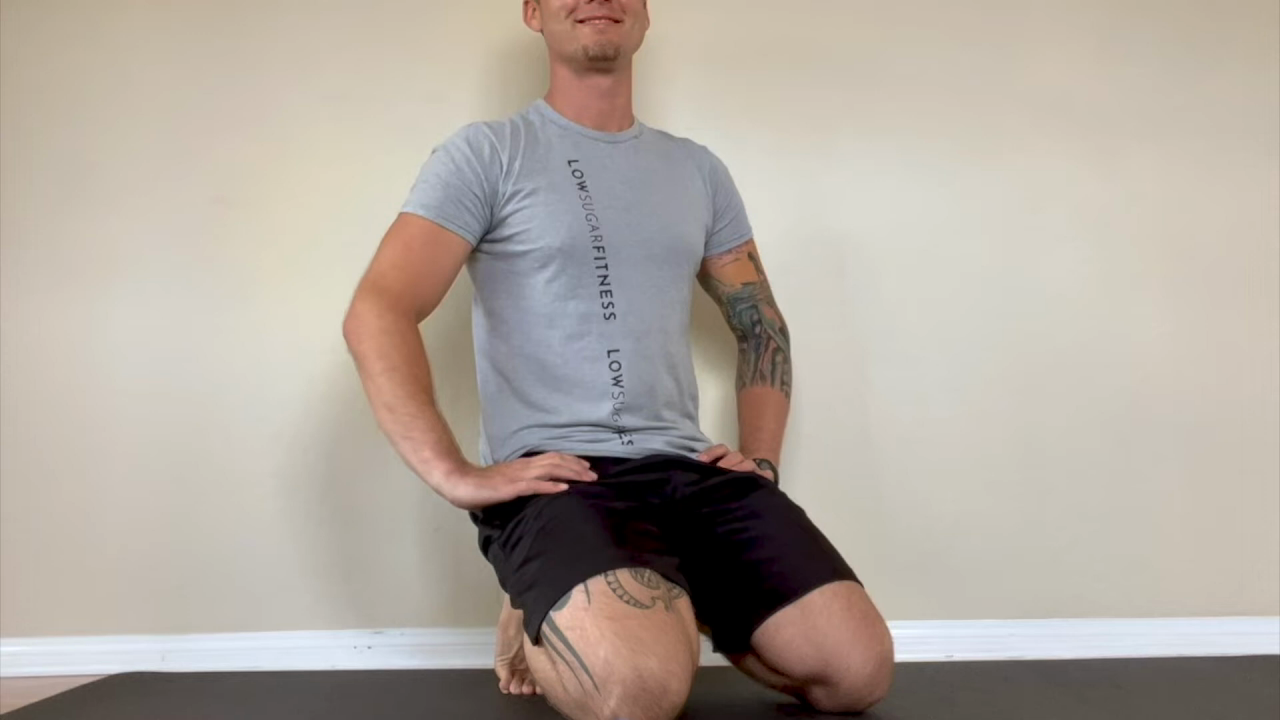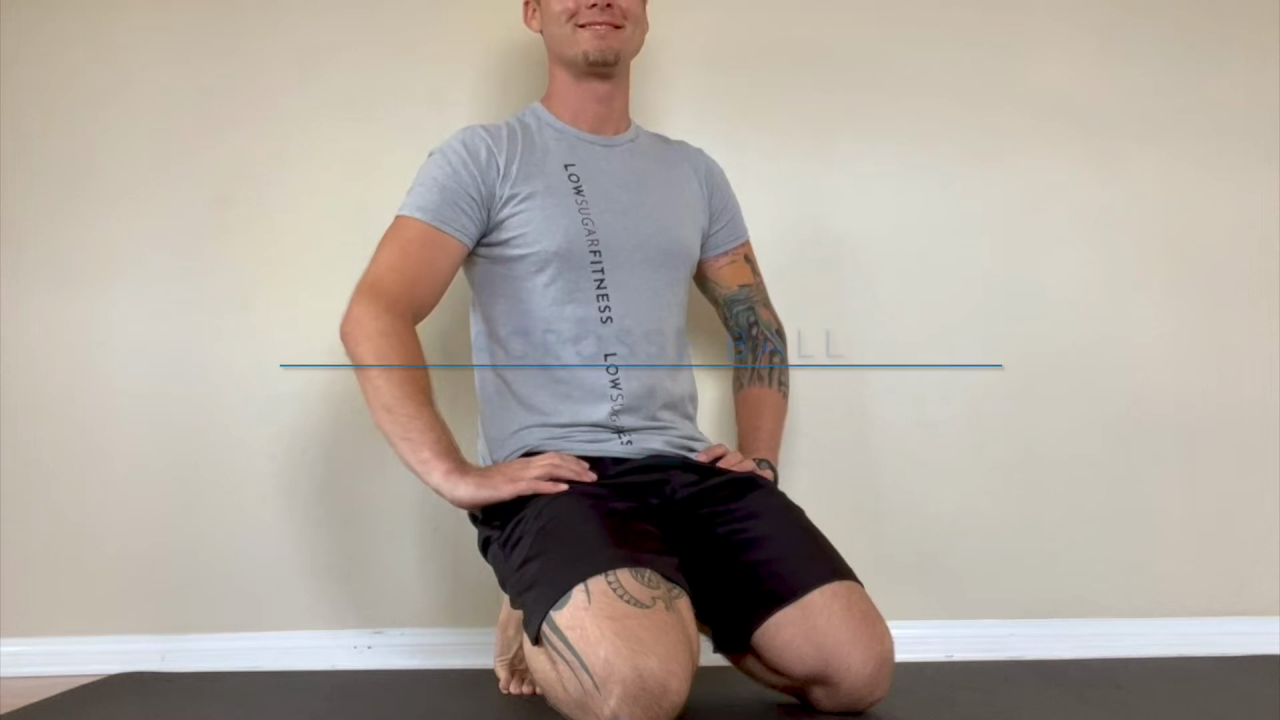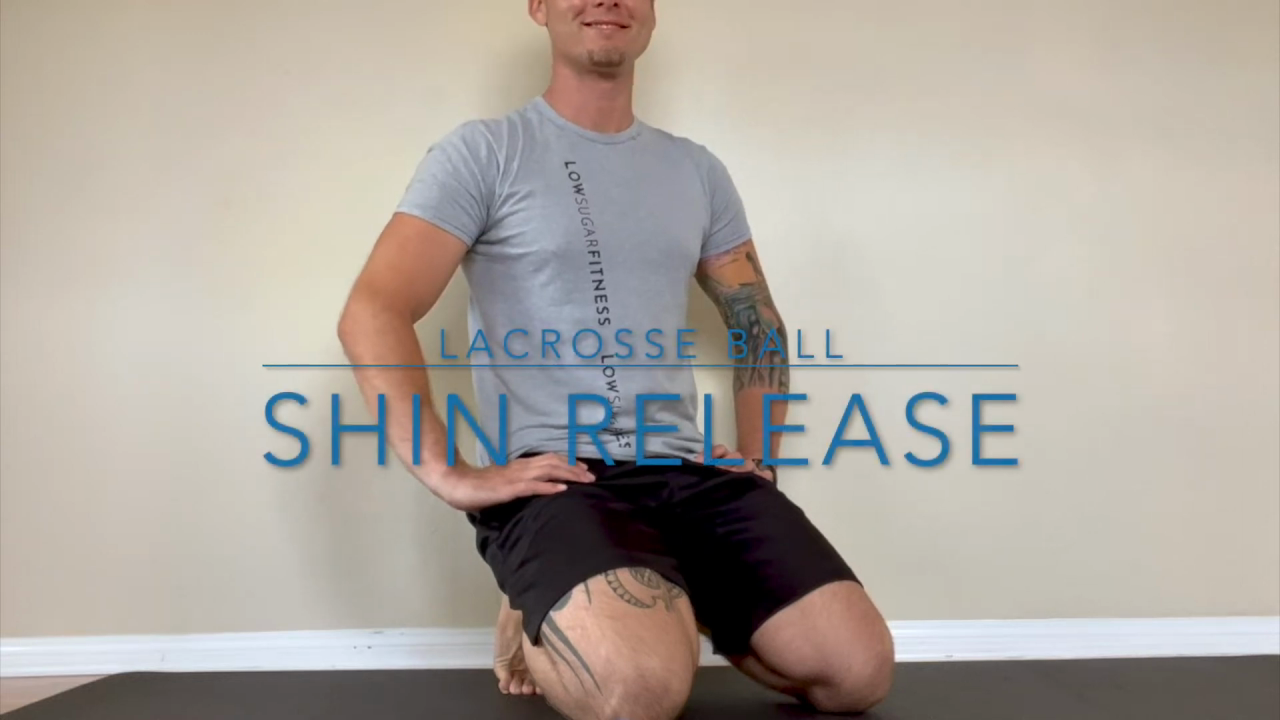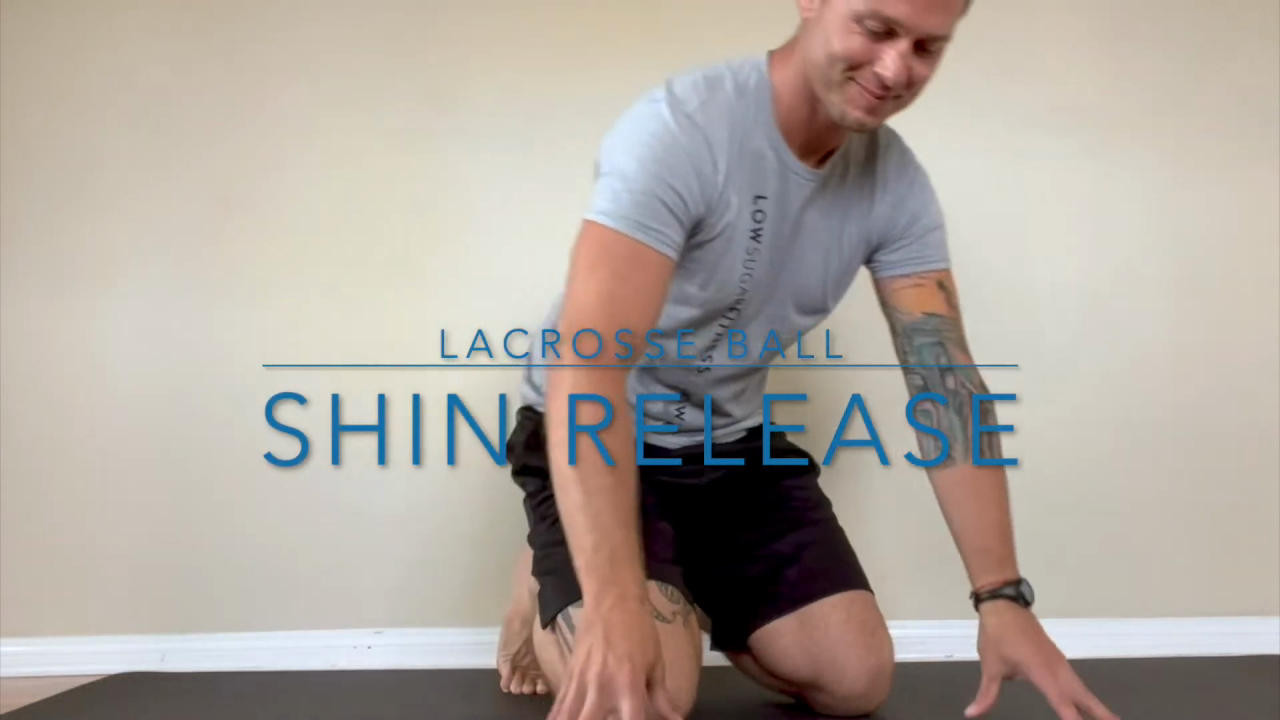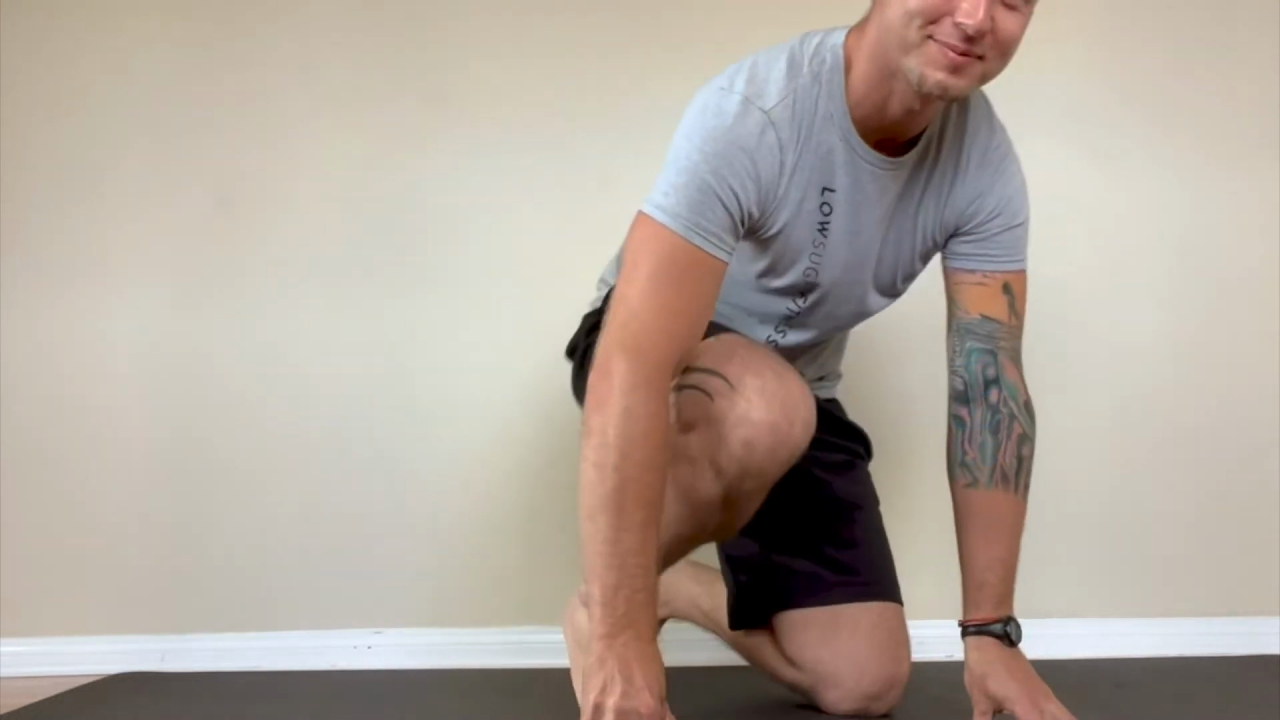
dt=1s
person 1, frame 1
left shoulder: (697, 169)
right shoulder: (487, 153)
left elbow: (761, 326)
right elbow: (376, 314)
left wrist: (761, 459)
right wrist: (456, 474)
left hip: (688, 467)
right hip: (554, 475)
left ankle: (670, 605)
right ankle: (544, 619)
person 1, frame 2
left shoulder: (693, 172)
right shoulder: (483, 157)
left elbow: (758, 328)
right elbow: (374, 318)
left wrist: (760, 458)
right wrist: (455, 474)
left hip: (688, 468)
right hip: (553, 475)
left ankle: (669, 604)
right ankle: (542, 619)
person 1, frame 3
left shoulder: (697, 170)
right shoulder: (483, 153)
left elbow: (759, 325)
right elbow: (372, 315)
left wrist: (757, 457)
right wrist: (449, 473)
left hip: (688, 470)
right hip: (551, 477)
left ankle: (670, 603)
right ankle: (542, 619)
person 1, frame 4
left shoulder: (899, 184)
right shoulder: (678, 127)
left elbow: (945, 380)
right elbow: (583, 361)
left wrist: (1002, 597)
right wrist: (617, 600)
left hip: (738, 446)
right hip: (597, 439)
left ankle: (686, 593)
right ankle: (553, 592)
person 1, frame 5
left shoulder: (986, 165)
right shoulder: (750, 113)
left elbow: (990, 388)
right elbow: (630, 370)
left wrist: (990, 631)
right wrist: (621, 635)
left hip: (797, 397)
right hip: (658, 363)
right knee: (766, 410)
left ankle: (679, 589)
right ankle: (601, 605)
